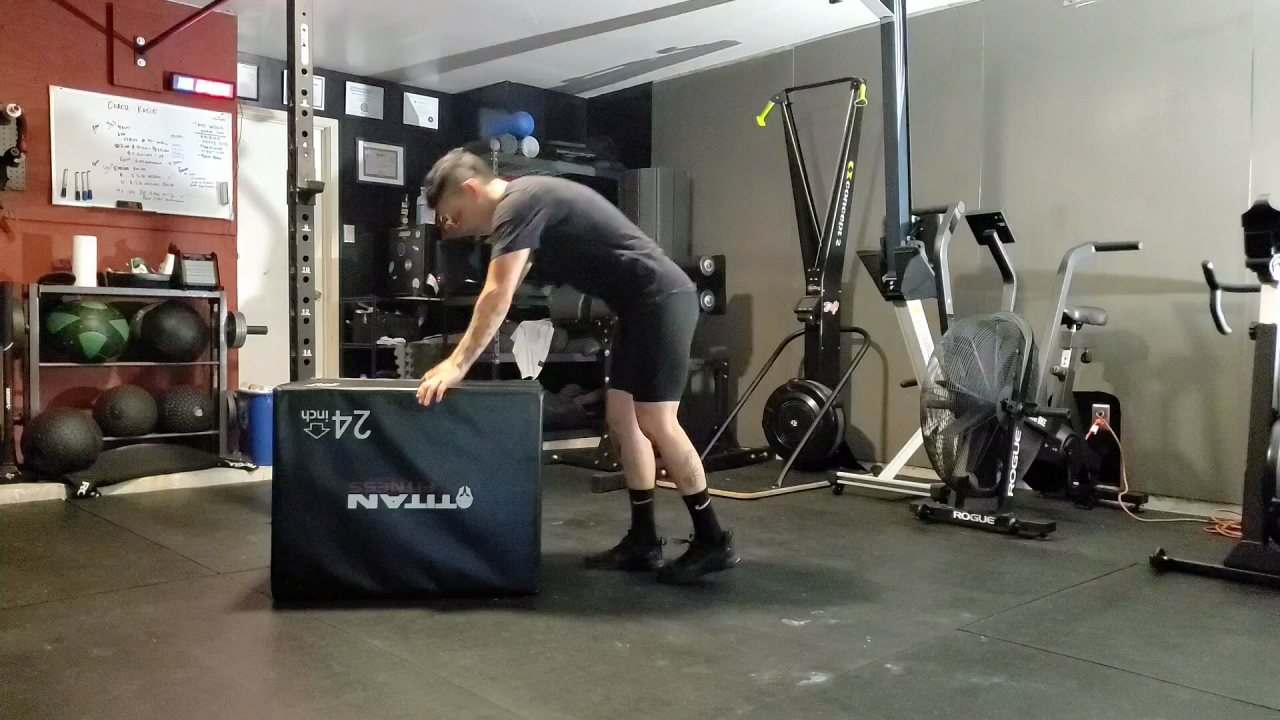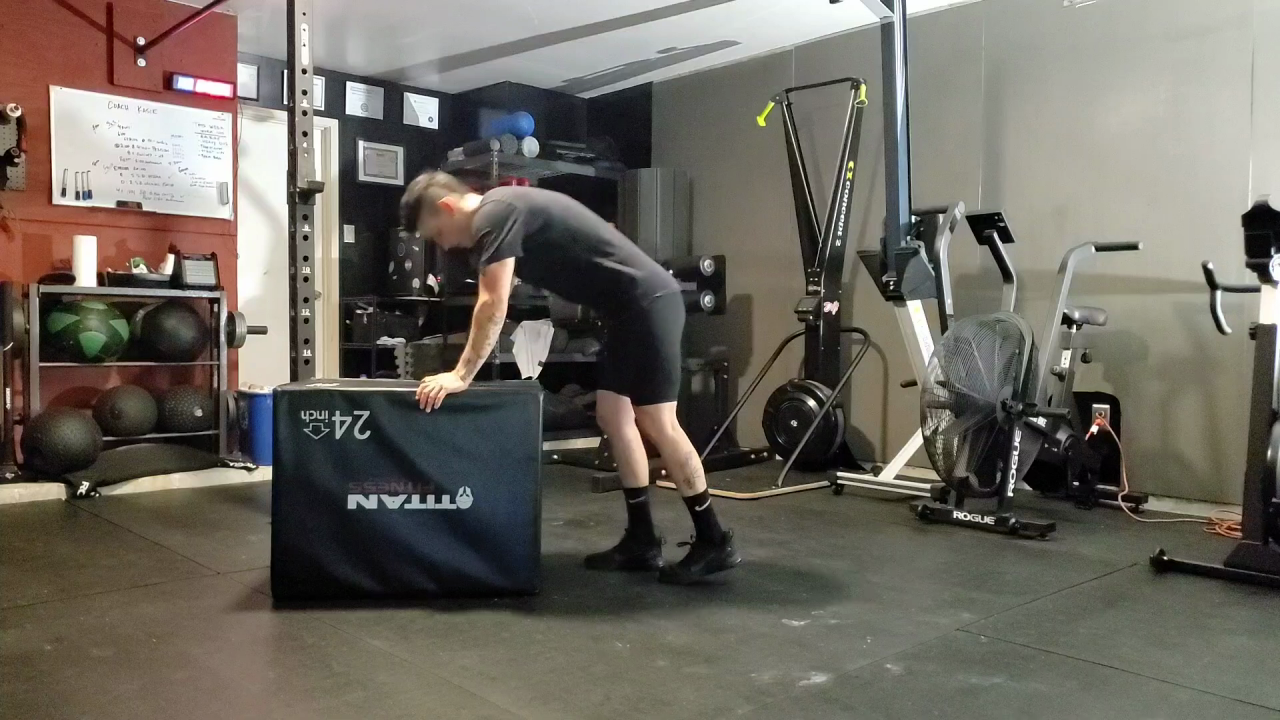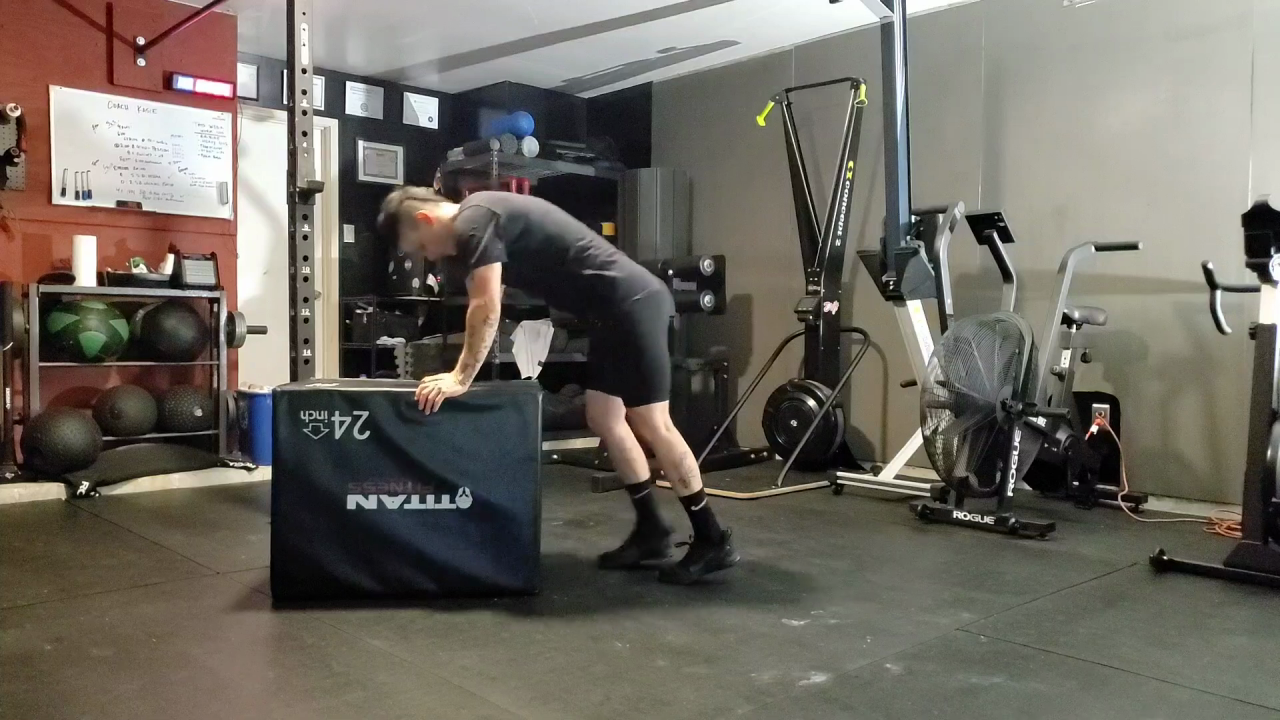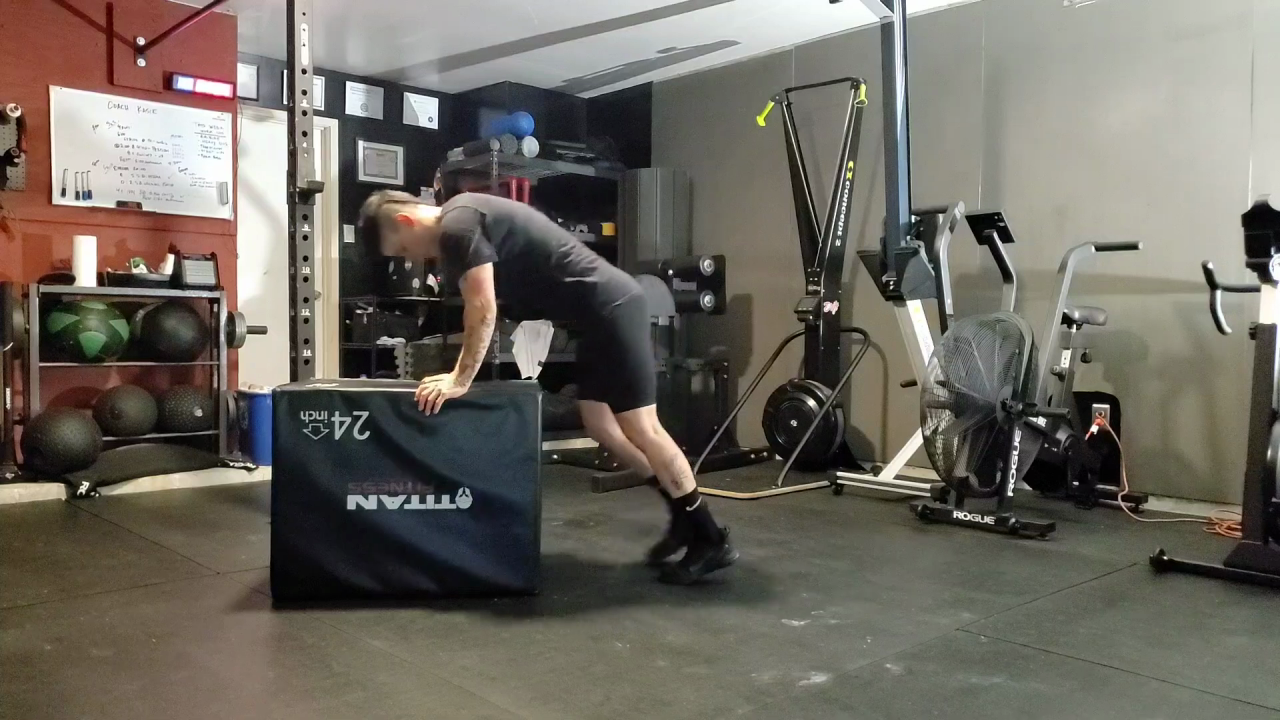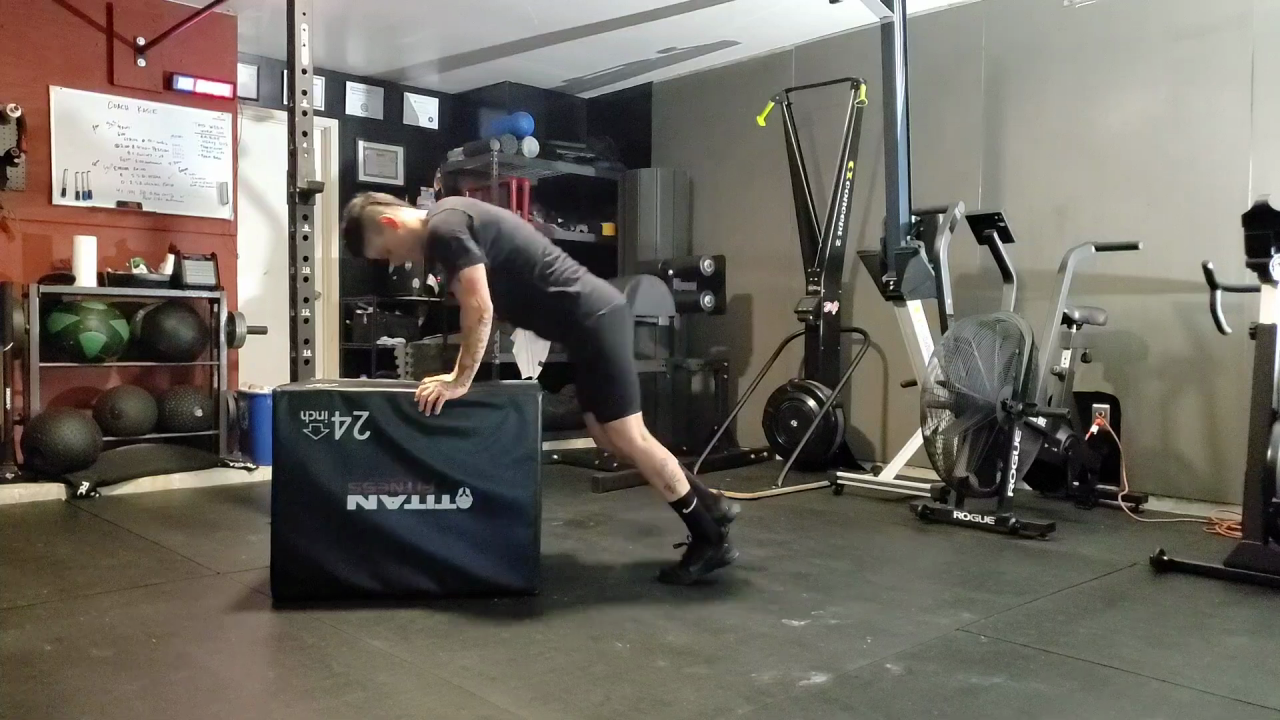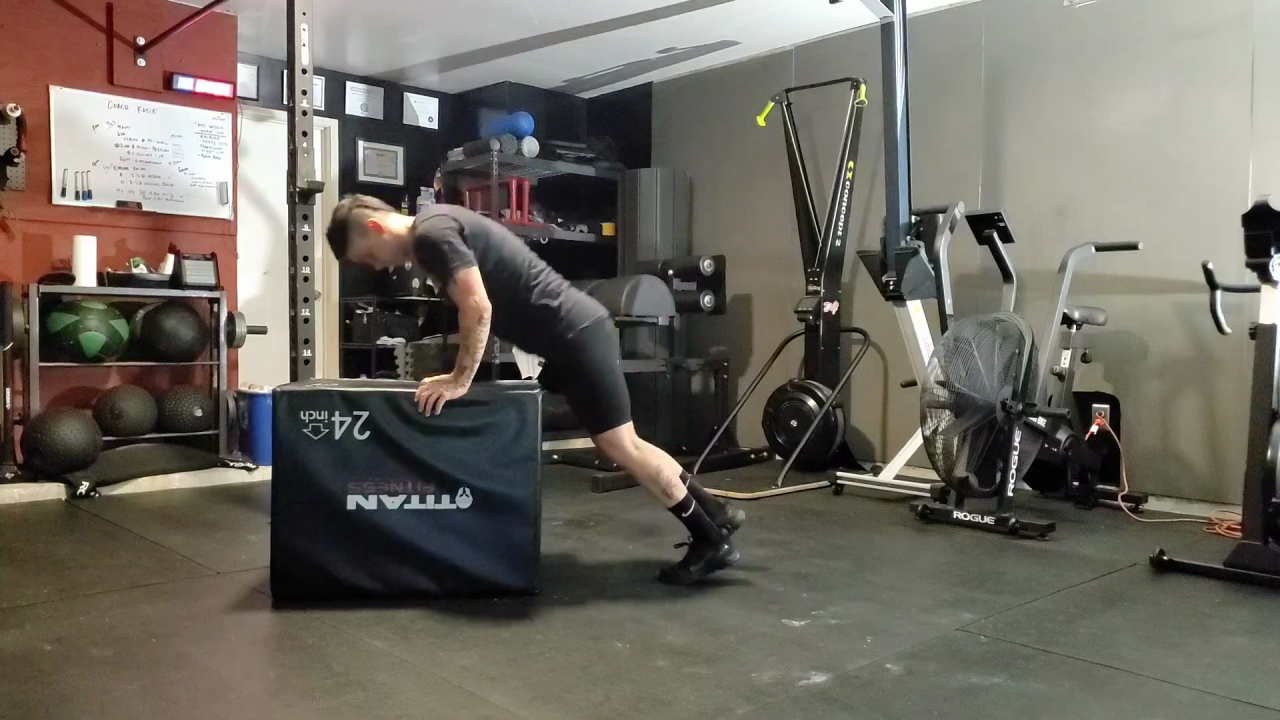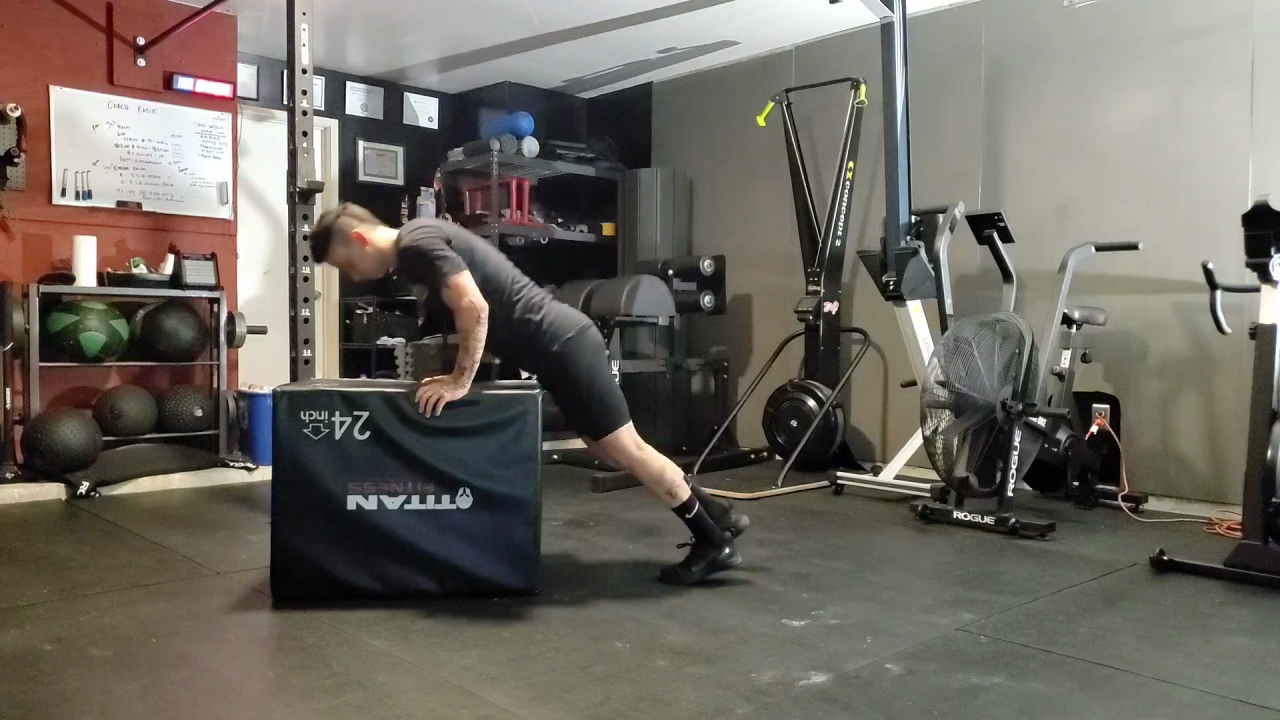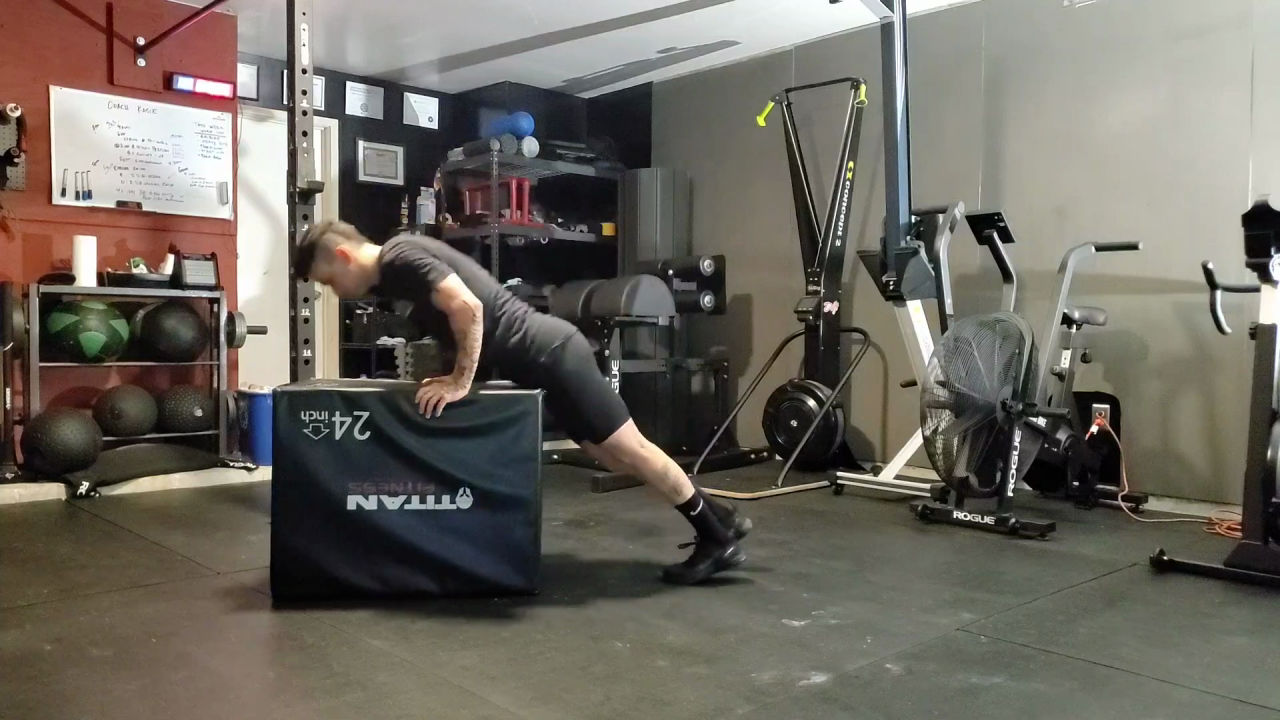
dt=0.1s
person 1, frame 1
left shoulder: (519, 203)
right shoulder: (521, 203)
left elbow: (499, 295)
right elbow: (502, 293)
left wrist: (458, 364)
left hip: (662, 298)
right hip: (641, 304)
left knee: (657, 423)
right knee: (623, 418)
left ankle: (714, 541)
right ankle: (642, 541)
person 1, frame 2
left shoulder: (495, 214)
right shoulder: (503, 212)
left elbow: (492, 306)
right elbow: (493, 304)
left wrist: (461, 375)
right wrist: (465, 368)
left hip: (647, 300)
right hip: (628, 306)
left knee: (657, 424)
right knee: (612, 417)
left ankle: (715, 542)
right ankle: (641, 539)
person 1, frame 3
left shoulder: (471, 221)
right shoulder: (480, 216)
left elbow: (486, 308)
right elbow: (486, 307)
left wrist: (462, 378)
right wrist: (464, 371)
left hip: (631, 300)
right hip: (617, 305)
left knee: (650, 425)
right knee: (602, 418)
left ankle: (713, 540)
right ankle: (650, 530)
person 1, frame 4
left shoulder: (457, 222)
right shoulder: (465, 218)
left elbow: (482, 309)
right elbow: (487, 307)
left wrist: (461, 380)
right wrist: (461, 372)
left hip: (612, 306)
right hip: (601, 312)
left knee: (639, 428)
right knee: (600, 424)
left ankle: (710, 539)
right ankle: (684, 517)
person 1, frame 5
left shoulder: (443, 227)
right shoulder: (447, 222)
left elbow: (479, 308)
right elbow: (477, 307)
left wrist: (461, 380)
right wrist: (460, 374)
left hip: (592, 314)
right hip: (586, 315)
left knee: (627, 435)
right knee: (606, 433)
left ankle: (711, 539)
right ankle: (707, 504)
person 1, frame 6
left shoulder: (432, 231)
right shoulder: (434, 231)
left elbow: (477, 309)
right elbow: (474, 310)
left wrist: (459, 380)
right wrist: (458, 374)
left hip: (575, 330)
right hip: (574, 328)
left knee: (620, 445)
right knee: (614, 444)
left ankle: (710, 540)
right ankle: (711, 510)
person 1, frame 7
left shoulder: (417, 243)
right shoulder: (415, 247)
left elbow: (474, 309)
right elbow: (468, 313)
left wrist: (461, 380)
right wrist: (457, 376)
left hip: (562, 342)
right hip: (557, 341)
left knee: (624, 447)
right knee: (611, 451)
left ankle: (714, 538)
right ankle: (719, 515)
person 1, frame 8
left shoulder: (400, 257)
right shoulder: (397, 266)
left elbow: (467, 310)
left wrist: (460, 382)
right wrist: (455, 376)
left hip: (548, 353)
right hip: (546, 350)
left knee: (626, 447)
right knee: (611, 452)
left ankle: (718, 538)
right ankle: (720, 518)
